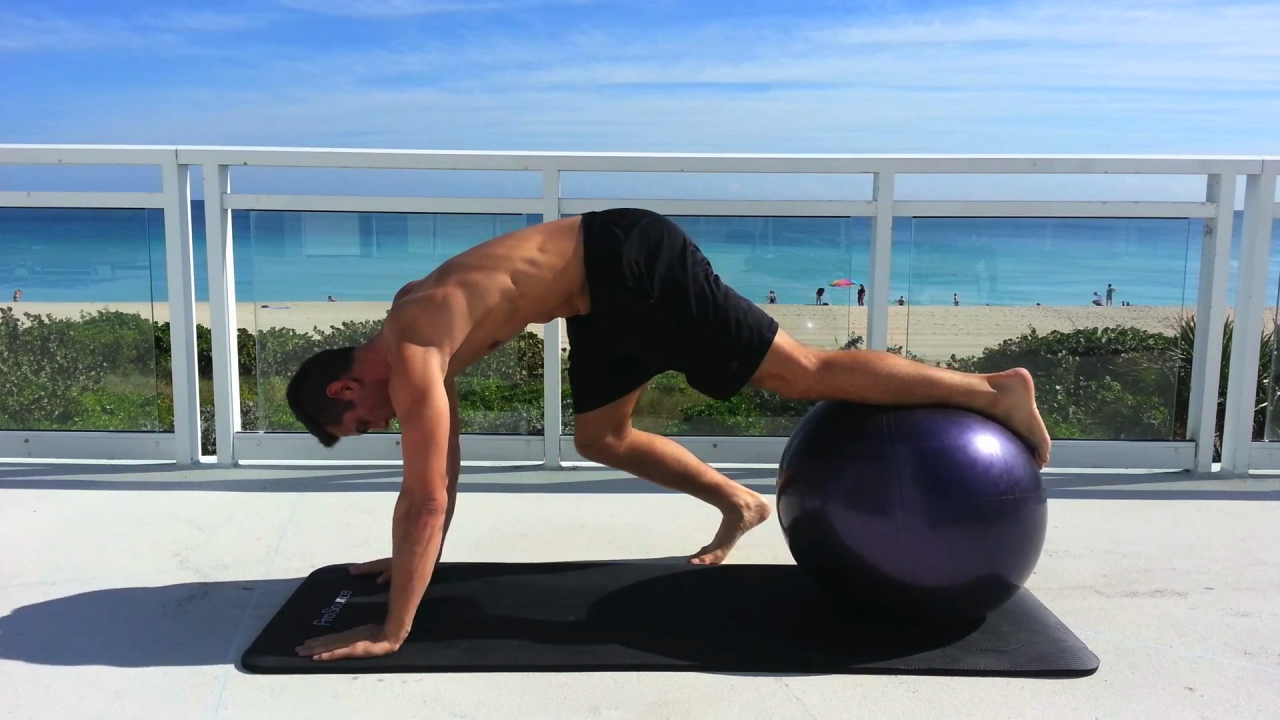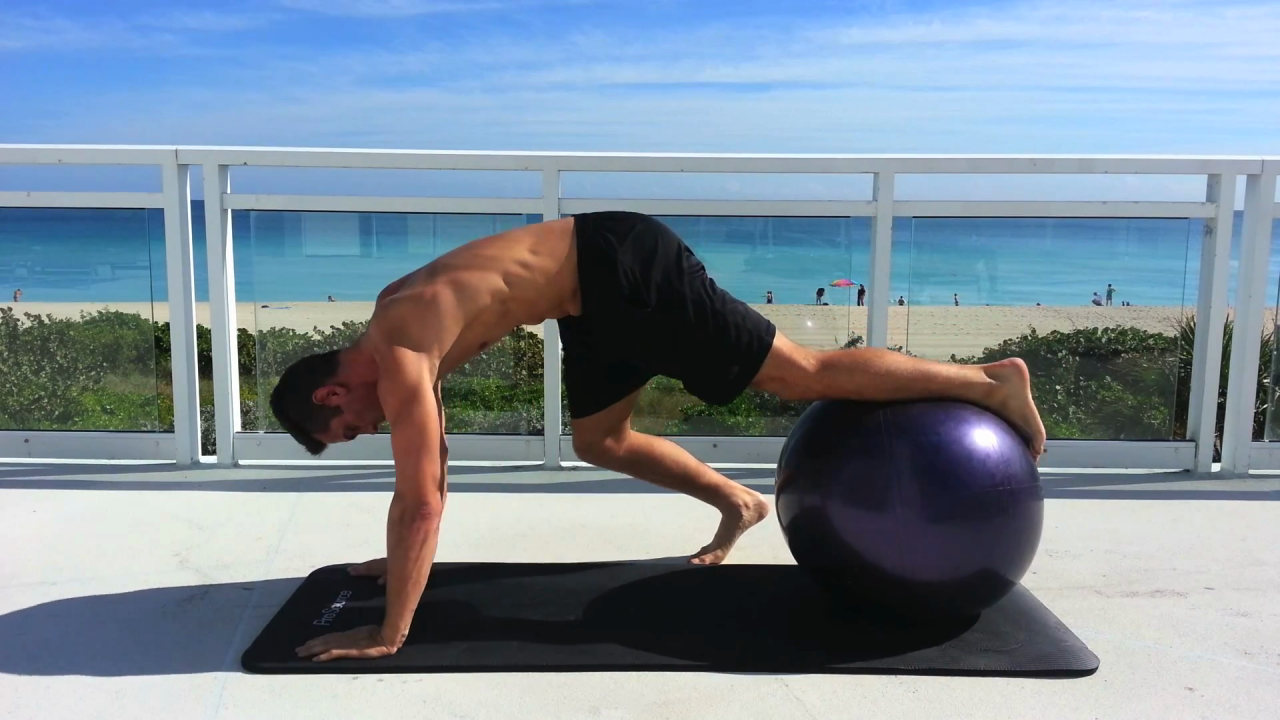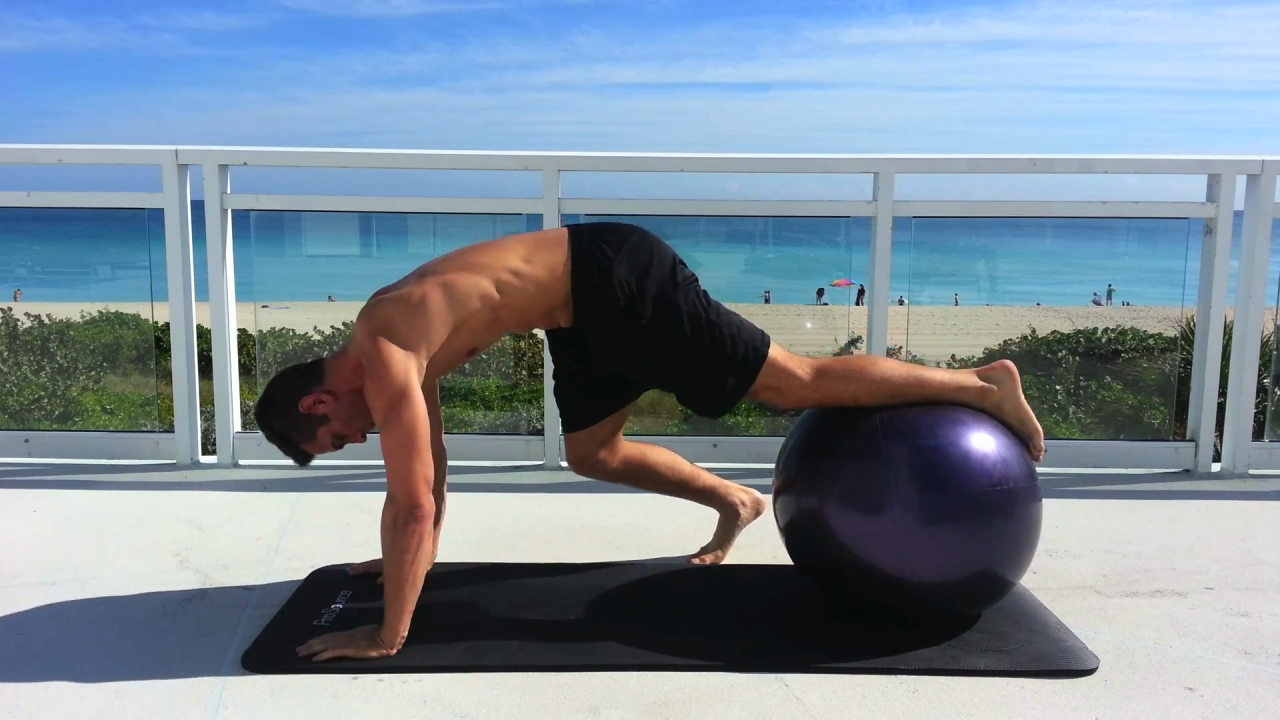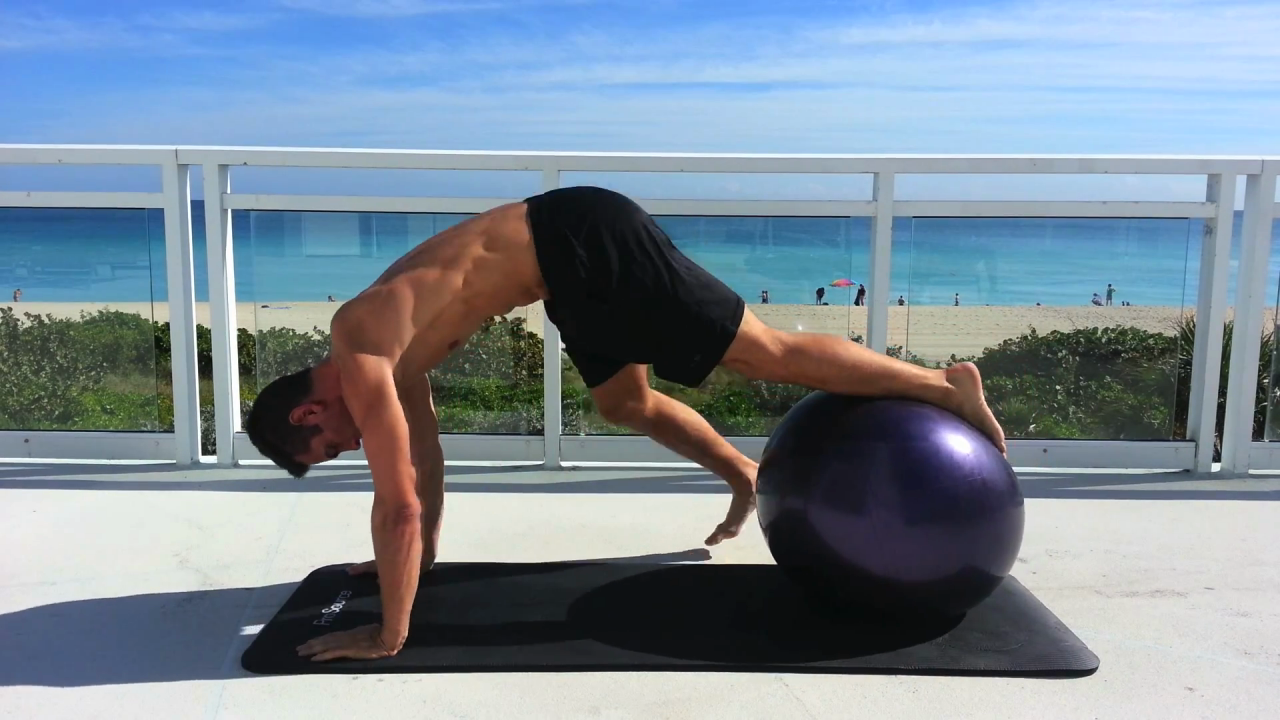
dt=0.2s
person 1, frame 1
left shoulder: (408, 356)
right shoulder: (412, 323)
left elbow: (425, 494)
right elbow: (445, 456)
left wrist: (392, 629)
right wrist: (422, 556)
left hip: (629, 263)
right hip: (607, 285)
left knee: (803, 372)
right knee: (601, 439)
left ankle: (994, 391)
right ankle: (737, 503)
person 1, frame 2
left shoulder: (395, 358)
right shoulder: (393, 313)
left elbow: (419, 499)
right elbow: (434, 453)
left wrist: (390, 633)
right wrist: (415, 557)
left hip: (621, 268)
right hip: (598, 286)
left knee: (803, 374)
right knee: (599, 443)
left ankle: (990, 383)
right ankle: (736, 501)
person 1, frame 3
left shoulder: (381, 357)
right shoulder: (384, 327)
left elbow: (412, 502)
right elbow: (431, 455)
left wrist: (389, 633)
right wrist: (411, 557)
left hip: (618, 282)
right hip: (589, 302)
left knee: (798, 382)
right knee: (593, 456)
left ankle: (983, 386)
right ankle: (734, 501)
person 1, frame 4
left shoulder: (358, 362)
right shoulder: (384, 345)
left elbow: (398, 500)
right elbow: (425, 447)
left wrist: (390, 635)
right wrist: (421, 555)
left hip: (585, 243)
right hip: (571, 249)
left knee: (768, 353)
right knee: (628, 402)
left ankle: (946, 386)
right ankle: (748, 477)
